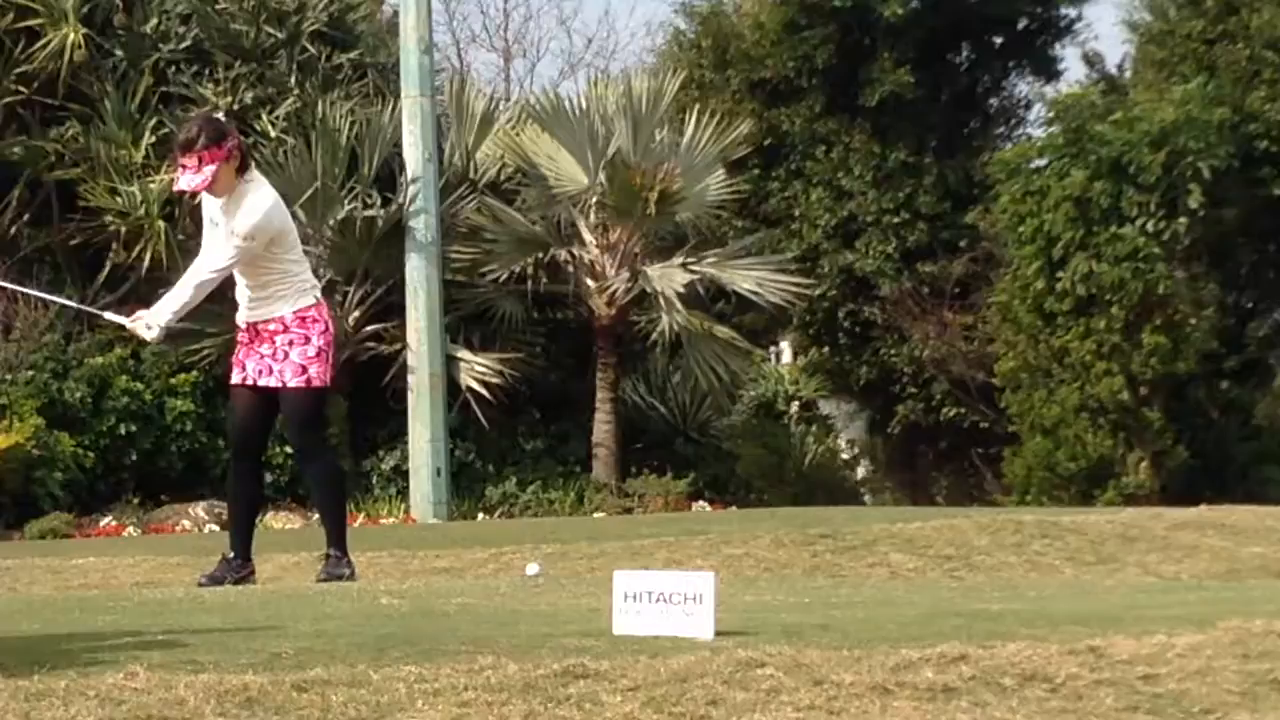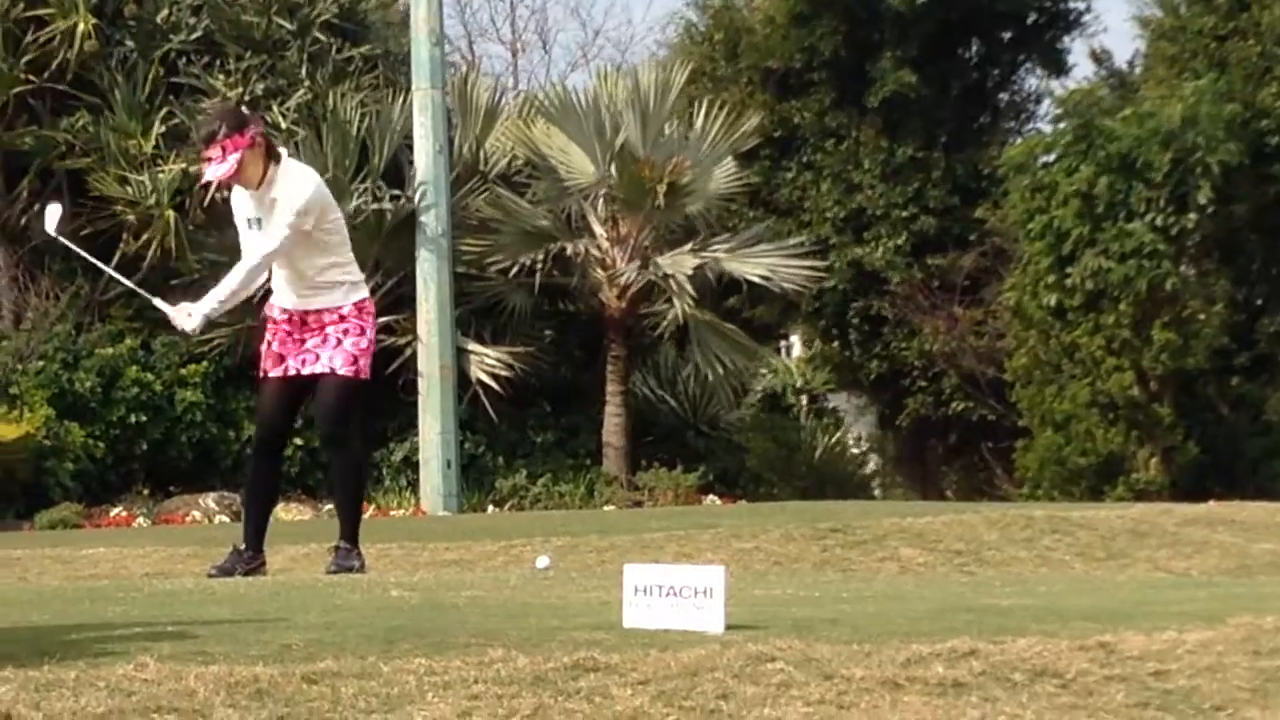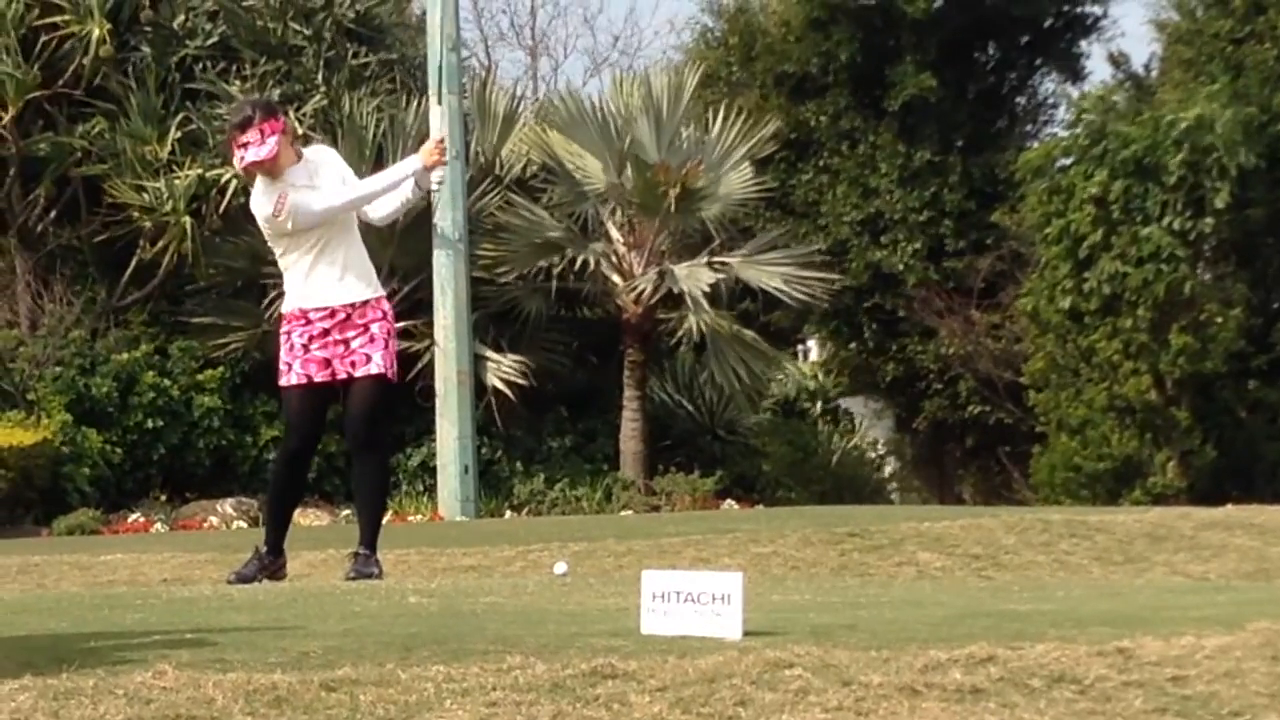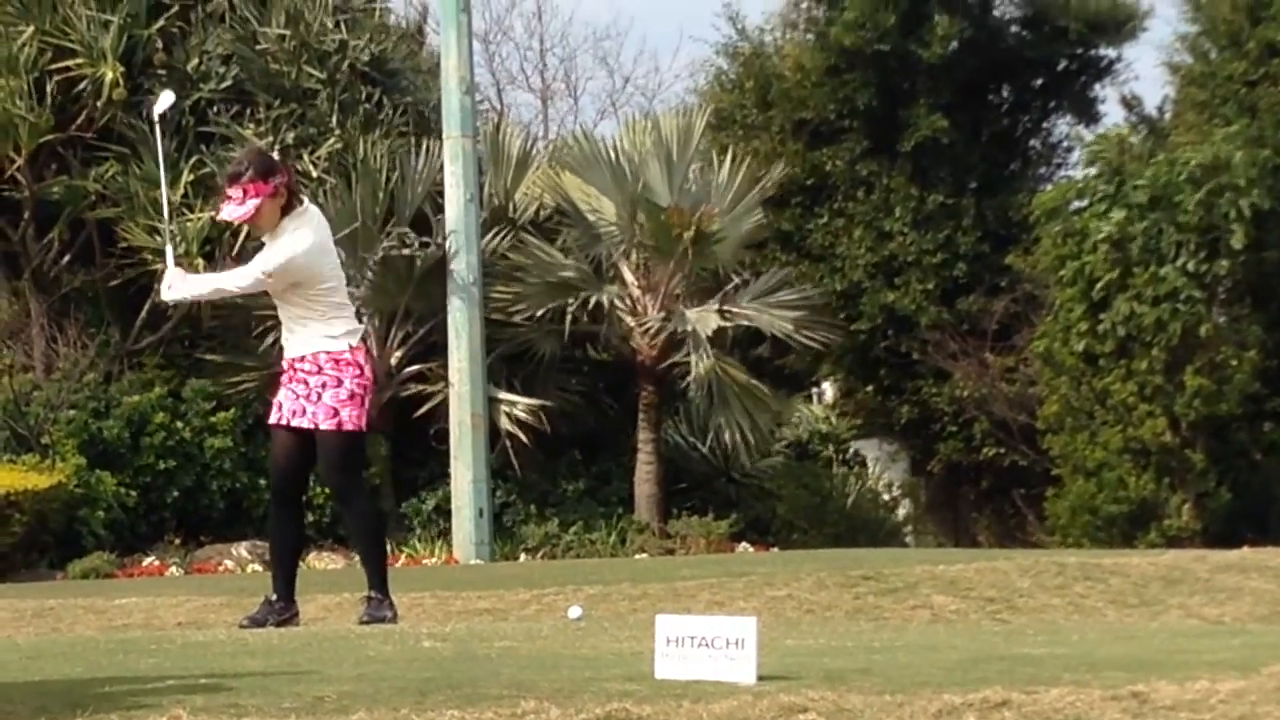
dt=0.7s
person 1, frame 1
left shoulder: (257, 210)
right shoulder: (219, 194)
left elbow: (209, 272)
right elbow: (207, 260)
left wrist: (159, 318)
right wrist: (158, 311)
left hip: (298, 325)
right hip: (255, 328)
left knee: (307, 440)
right knee: (243, 444)
left ankle: (338, 553)
right ankle: (239, 557)
person 1, frame 2
left shoulder: (299, 187)
right shoulder: (242, 196)
left elbow: (257, 263)
right elbow: (256, 265)
left wrist: (204, 310)
right wrist: (204, 308)
left hip: (341, 317)
right hip: (288, 321)
left knee: (336, 431)
right knee: (267, 434)
left ankle: (348, 545)
right ankle: (251, 548)
person 1, frame 3
left shoulder: (323, 158)
right shoulder: (268, 202)
left elbow: (375, 210)
right elbow: (354, 198)
left wrist: (421, 178)
right wrist: (414, 165)
left hip: (367, 313)
right hip: (308, 325)
left knee: (365, 435)
right knee: (297, 442)
left ankle: (366, 551)
right ankle: (271, 551)
person 1, frame 4
left shoulder: (291, 251)
right shoulder: (302, 214)
left elbow: (233, 283)
right elbow: (246, 284)
left wrist: (180, 284)
right wrist: (187, 282)
left hip: (335, 366)
right hip: (300, 367)
left knee: (345, 483)
right knee: (283, 486)
left ankle: (379, 595)
right ankle: (282, 598)
